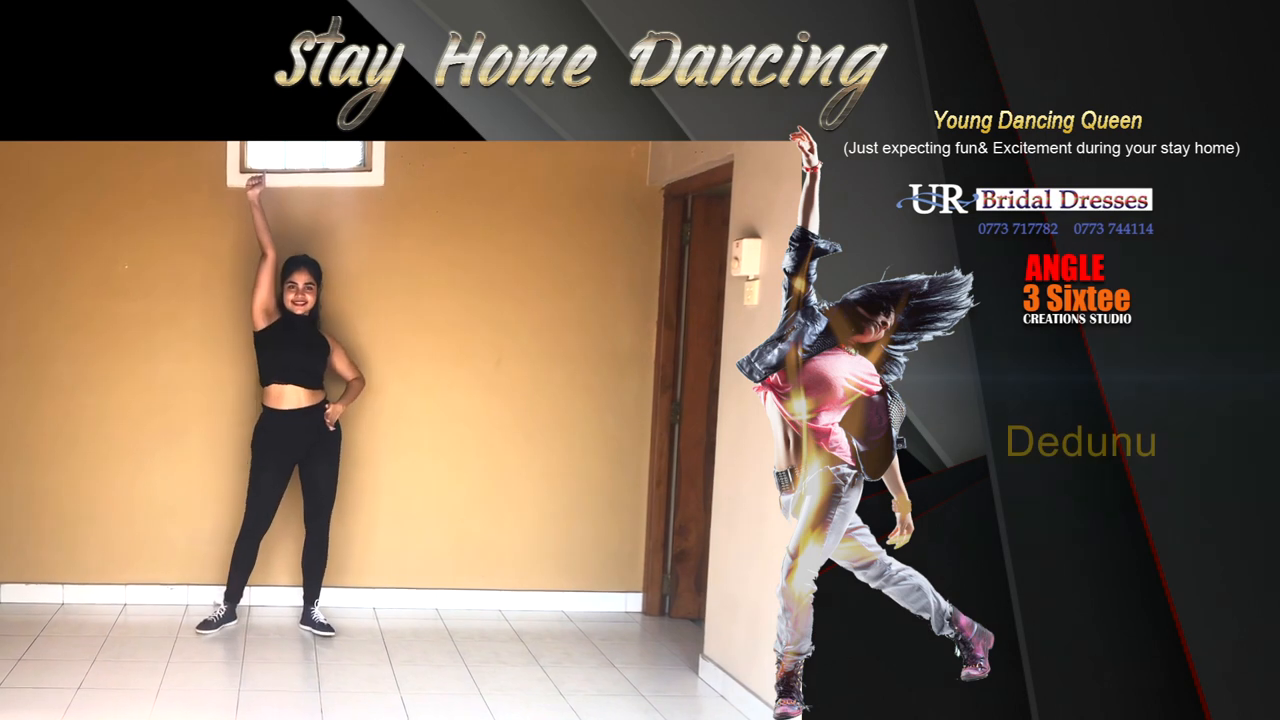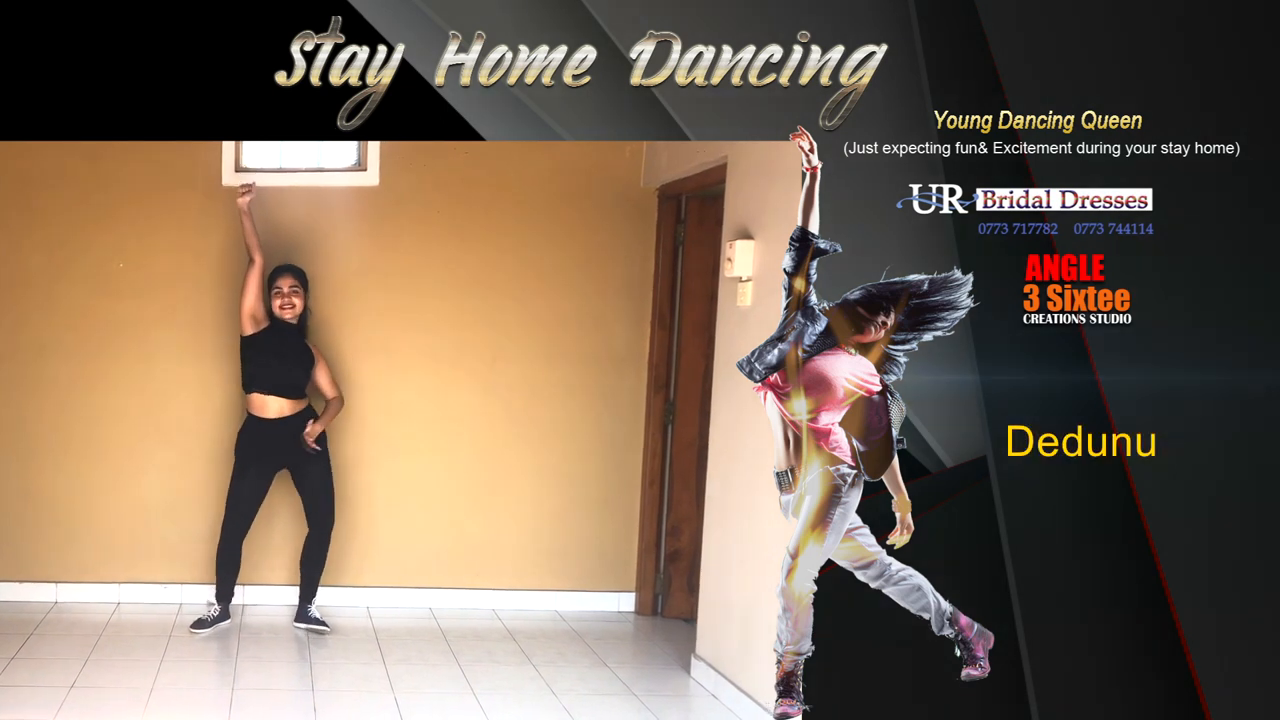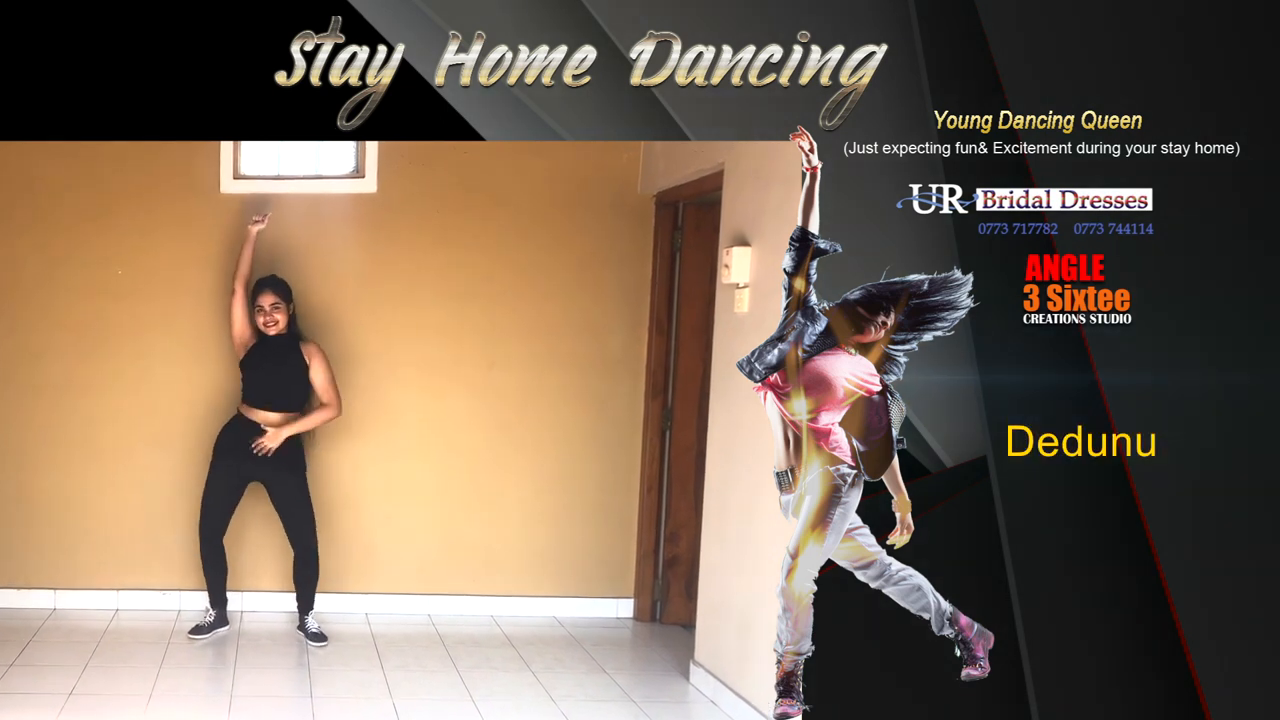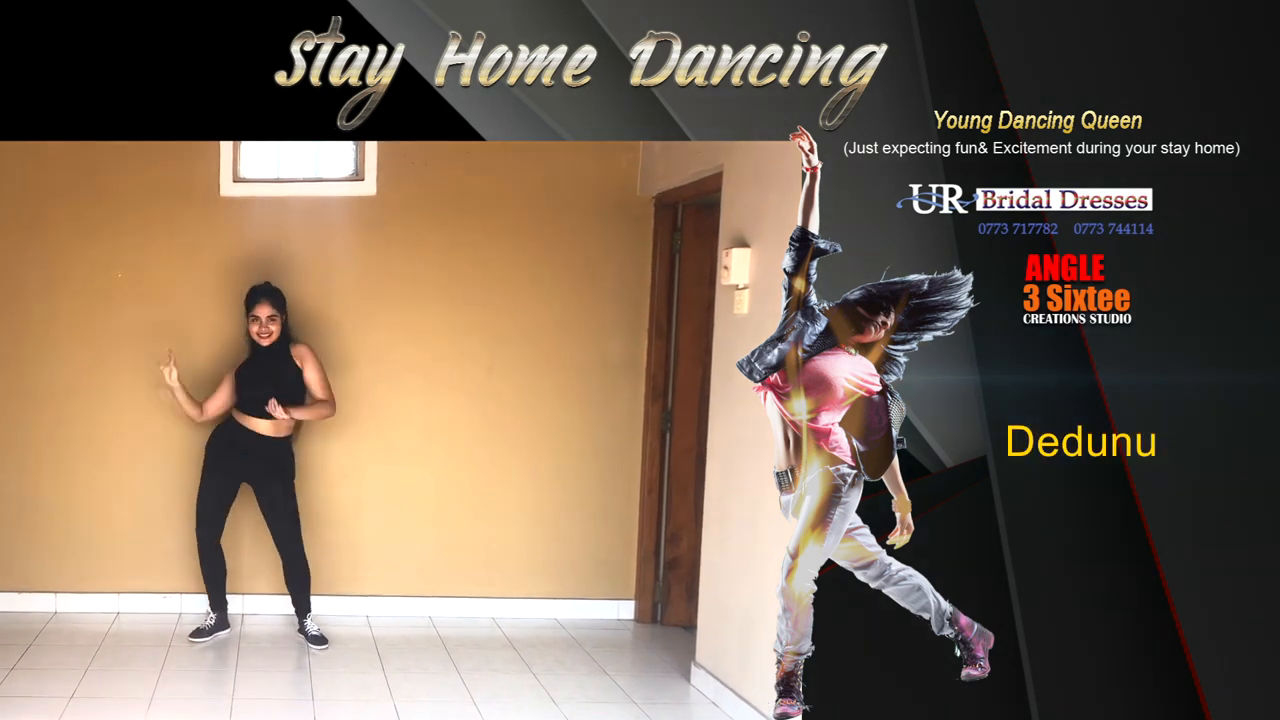
dt=0.7s
person 1, frame 1
left shoulder: (869, 380)
right shoulder: (805, 319)
left elbow: (881, 447)
right elbow: (807, 243)
left wrist: (903, 504)
right wrist: (813, 172)
left hip: (833, 474)
right hip: (792, 481)
left knee: (796, 577)
right knee: (877, 567)
person 1, frame 2
left shoulder: (868, 378)
right shoulder: (805, 318)
left elbow: (881, 446)
right elbow: (806, 244)
left wrist: (902, 505)
right wrist: (812, 174)
left hip: (832, 474)
right hip: (791, 481)
left knee: (795, 576)
right knee: (876, 566)
person 1, frame 3
left shoulder: (868, 379)
right shoulder: (804, 320)
left elbow: (880, 444)
right elbow: (806, 243)
left wrist: (902, 503)
right wrist: (813, 172)
left hip: (832, 475)
right hip: (791, 481)
left knee: (795, 577)
right knee: (877, 567)
person 1, frame 4
left shoulder: (869, 379)
right shoulder: (805, 320)
left elbow: (881, 445)
right elbow: (805, 243)
left wrist: (902, 503)
right wrist: (813, 172)
left hip: (831, 473)
right hip: (791, 481)
left knee: (795, 576)
right knee: (876, 566)
person 2, frame 1
left shoulder: (324, 340)
right shoulder: (267, 321)
left elbow: (356, 378)
right elbow: (268, 255)
left wrist: (340, 405)
right wrist: (254, 202)
left hip: (319, 432)
right hip: (274, 431)
left knee: (318, 524)
right knee: (255, 522)
left ankle: (311, 609)
right ankle: (229, 605)
person 2, frame 2
left shoulder: (310, 350)
right shoulder: (256, 328)
left elbow: (334, 397)
right elbow: (256, 262)
left wrist: (319, 424)
right wrist: (244, 210)
left hip: (304, 435)
right hip: (257, 437)
left knee: (322, 520)
right knee: (234, 526)
left ankle: (306, 608)
right ankle: (221, 606)
person 2, frame 3
left shoulder: (308, 351)
right shoulder: (249, 347)
left elbow: (331, 407)
right elbow: (238, 288)
left wrist: (285, 430)
right wrist: (252, 235)
left hip: (285, 453)
right hip: (236, 445)
left knee: (305, 542)
right knee: (209, 531)
left ankle: (306, 617)
right ankle: (218, 612)
person 2, frame 4
left shoulder: (300, 354)
right shoulder: (243, 367)
left elbow: (327, 403)
right elbow: (201, 413)
left wrist: (294, 412)
right wrist: (175, 386)
left hip: (274, 458)
right hip: (228, 449)
left knee: (290, 544)
right knee: (207, 533)
left ankle: (305, 619)
right ankle: (218, 615)
